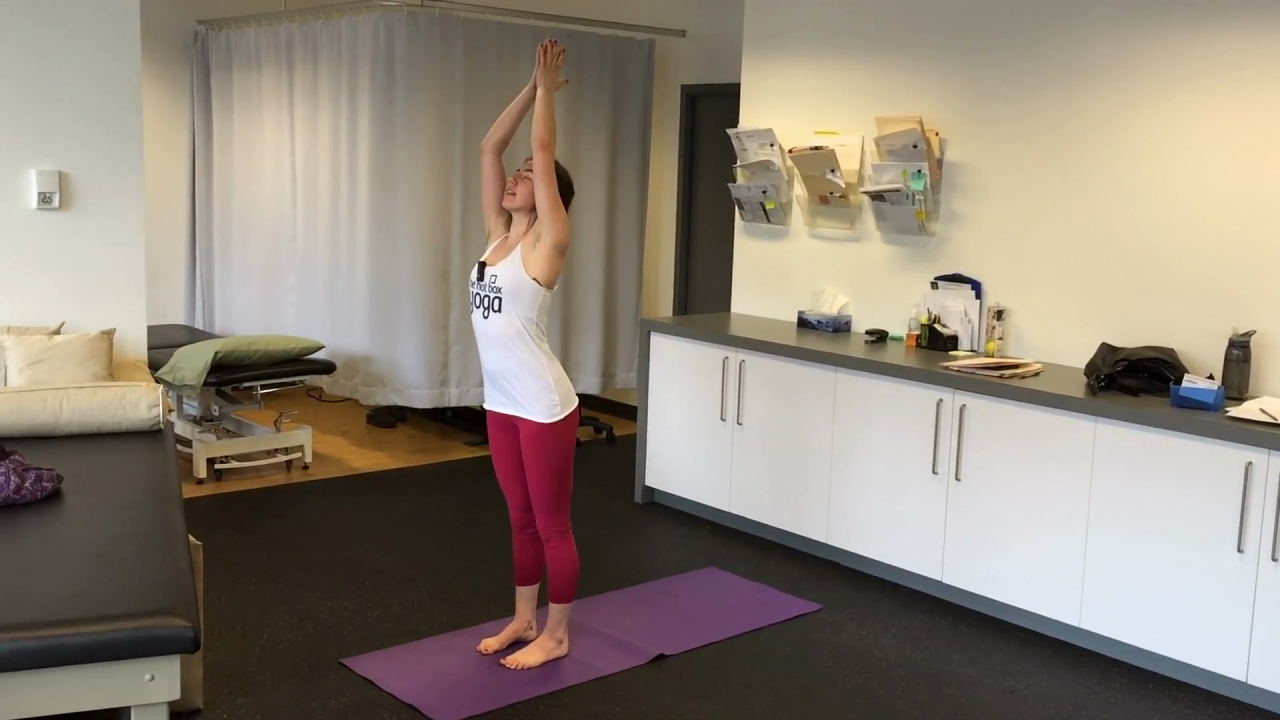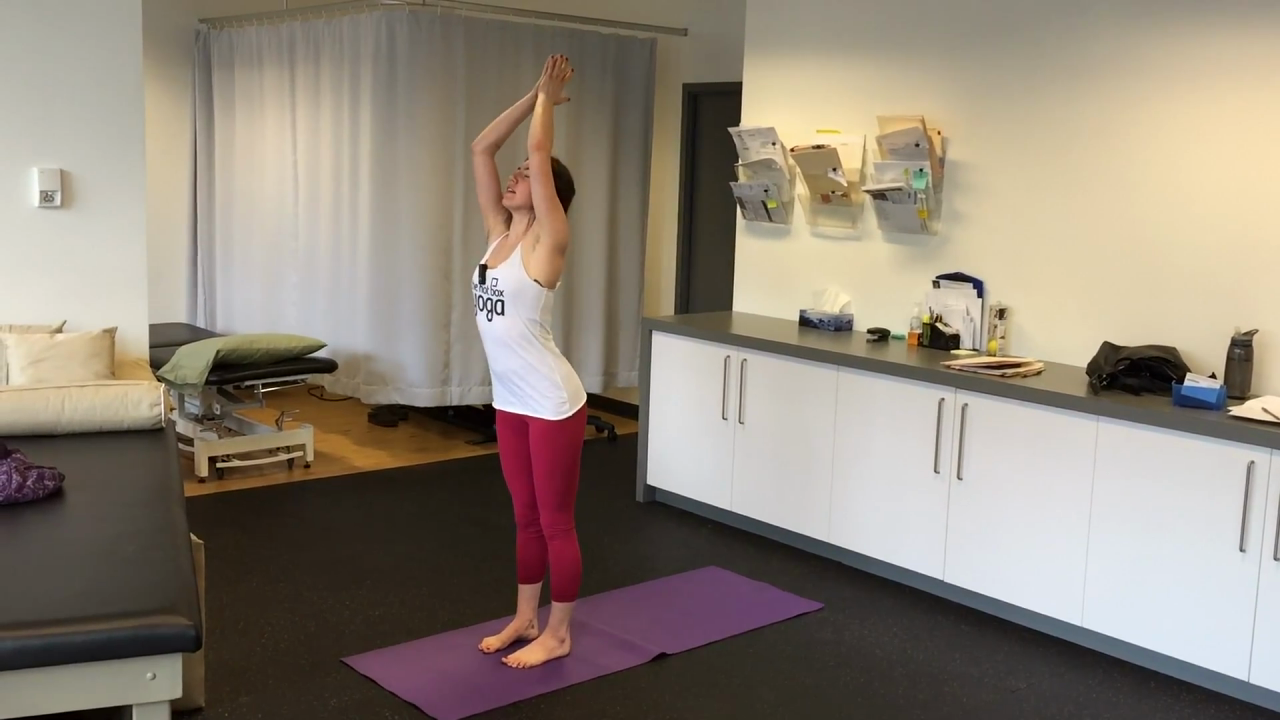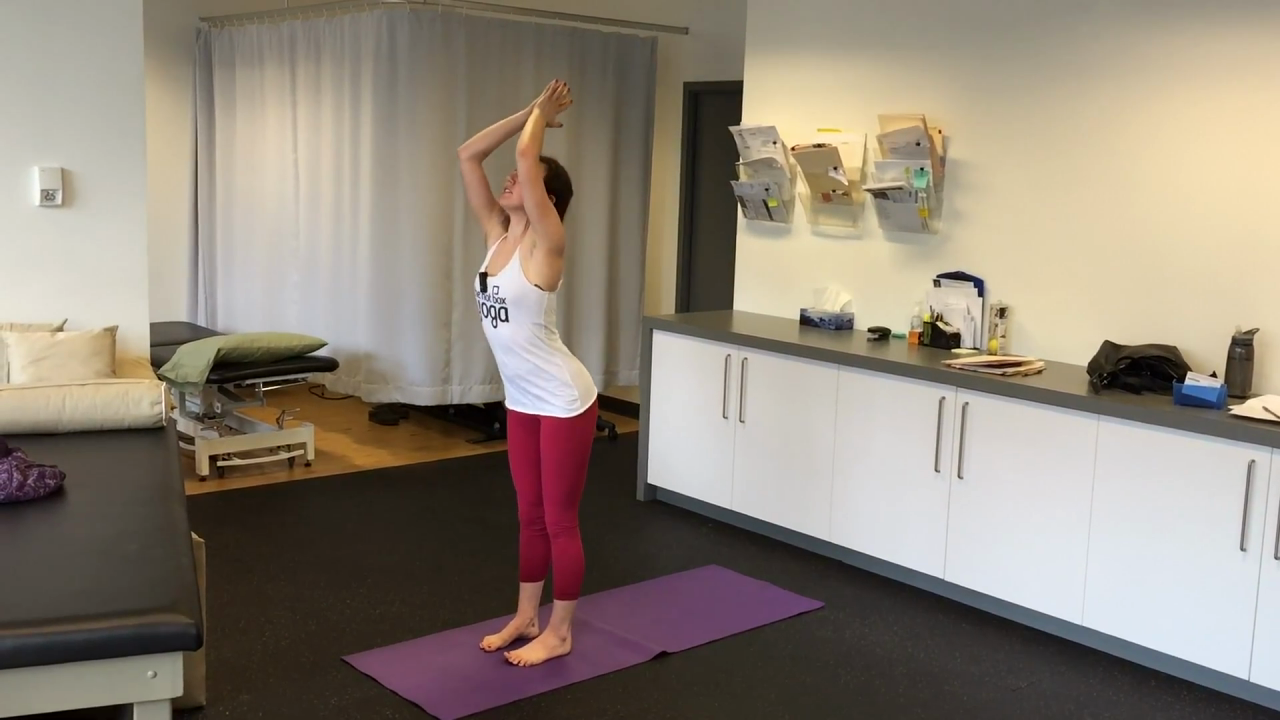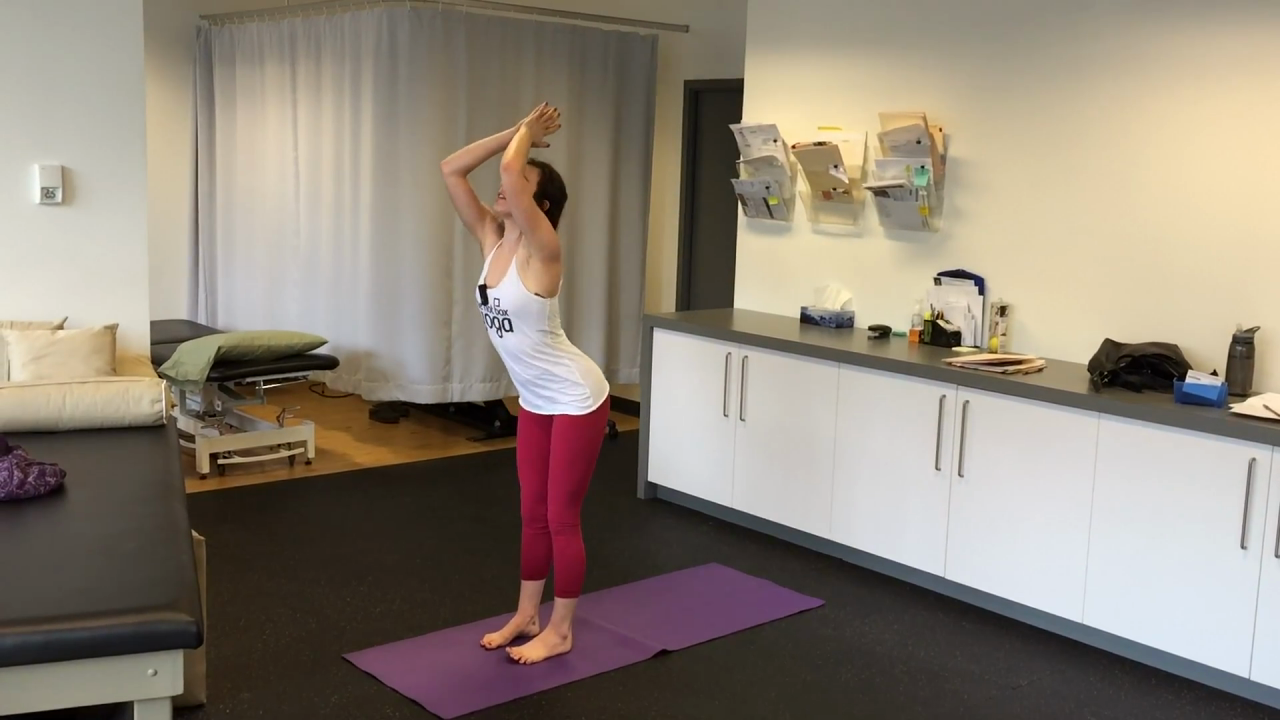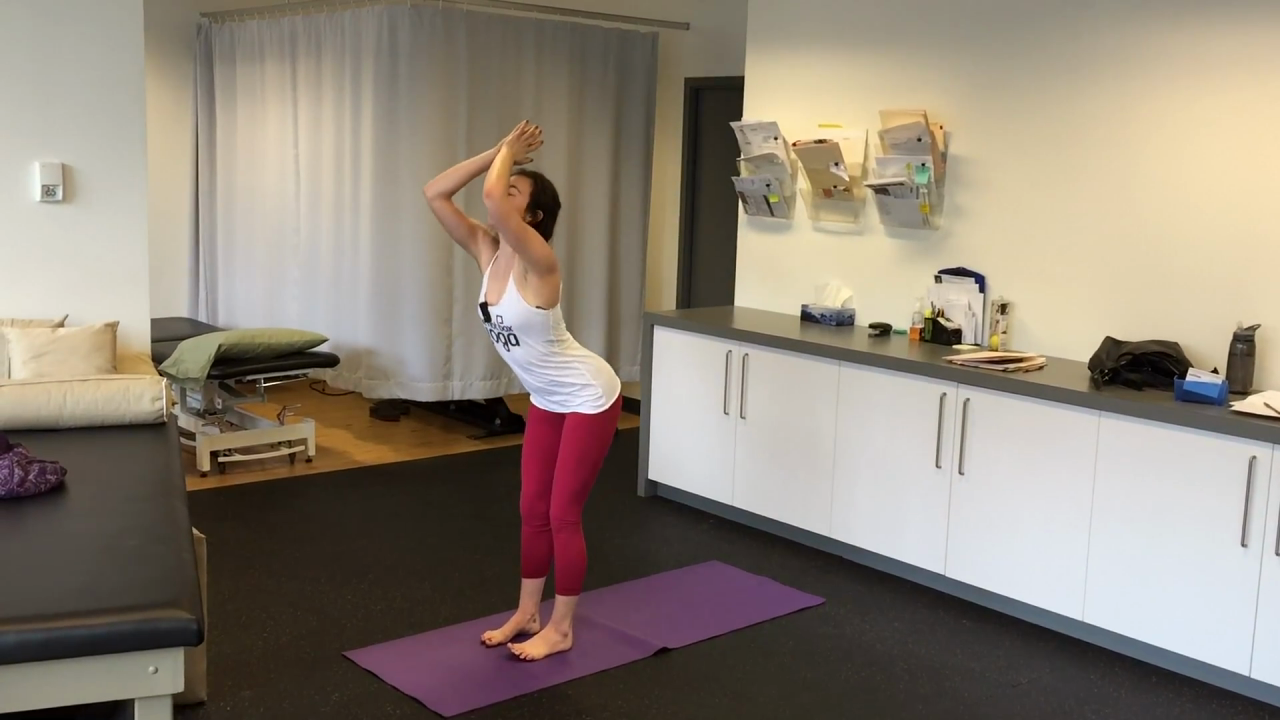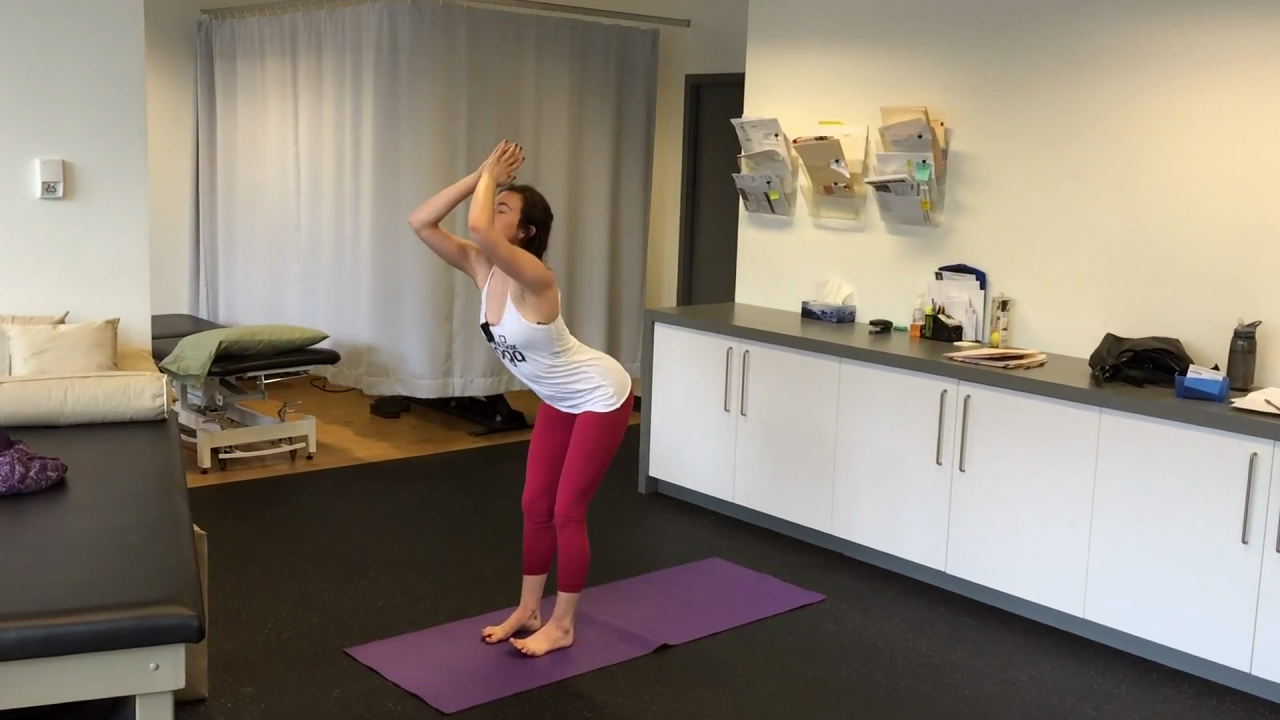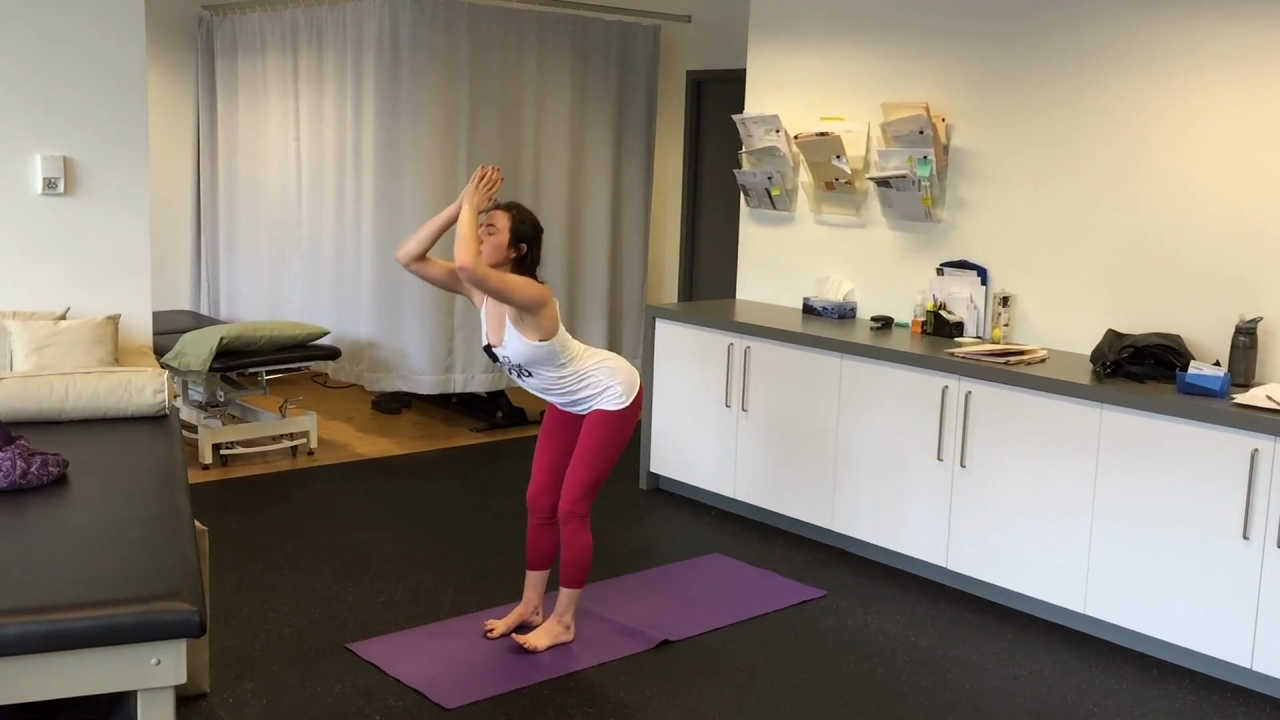
dt=0.2s
person 1, frame 1
left shoulder: (548, 241)
right shoulder: (498, 234)
left elbow: (544, 151)
right elbow: (489, 147)
left wrist: (547, 87)
right wrist: (532, 87)
left hip: (543, 406)
right hip: (501, 404)
left knee: (551, 524)
right knee: (521, 520)
left ankle: (556, 636)
right ankle: (523, 621)
person 1, frame 2
left shoulder: (547, 241)
right shoulder: (499, 233)
left elbow: (538, 152)
right elbow: (481, 148)
left wrist: (548, 97)
right wrist: (534, 95)
left hip: (551, 404)
right hip: (509, 402)
left knee: (555, 522)
right knee: (526, 517)
left ankle: (557, 636)
right ankle: (525, 620)
person 1, frame 3
left shoulder: (546, 244)
right shoulder: (497, 235)
left elbow: (526, 158)
right elbow: (467, 156)
left wrist: (540, 115)
right wrist: (529, 112)
left hip: (563, 403)
right hip: (522, 402)
left knee: (559, 519)
right knee: (530, 515)
left ankle: (559, 634)
right ankle: (525, 618)
person 1, frame 4
left shoulder: (541, 250)
right shoulder: (493, 241)
left elbow: (507, 174)
right elbow: (450, 170)
left wrist: (525, 135)
right wrist: (515, 132)
left hip: (576, 399)
right hip: (535, 401)
left knee: (561, 517)
right knee: (533, 513)
left ankle: (560, 632)
right ankle: (526, 617)
person 1, frame 5
left shoulder: (537, 260)
right shoulder: (488, 252)
left elbow: (488, 198)
right elbow: (435, 195)
left wrist: (507, 157)
right wrist: (498, 152)
left hip: (589, 398)
right hip: (547, 400)
left knee: (563, 514)
right knee: (533, 510)
left ankle: (560, 630)
right ankle: (527, 615)
person 1, frame 6
left shoulder: (531, 276)
right shoulder: (483, 269)
left elbow: (477, 229)
right elbow: (420, 224)
left wrist: (489, 181)
right wrist: (478, 176)
left hip: (601, 397)
right hip: (559, 401)
left knee: (567, 511)
right knee: (536, 506)
left ankle: (561, 626)
right ankle: (528, 611)
person 1, frame 7
left shoulder: (528, 295)
right shoulder: (481, 289)
left elbow: (464, 265)
right elbow: (408, 258)
left wrist: (469, 207)
right wrist: (459, 207)
left hip: (610, 397)
right hip: (567, 401)
left knee: (571, 507)
right knee: (540, 502)
left ankle: (563, 621)
right ankle: (530, 606)
